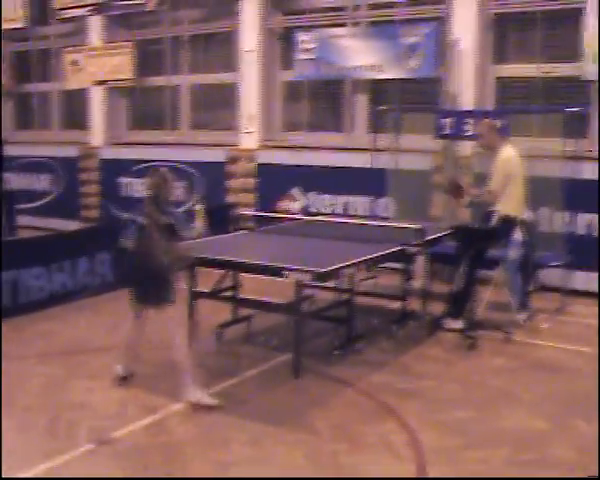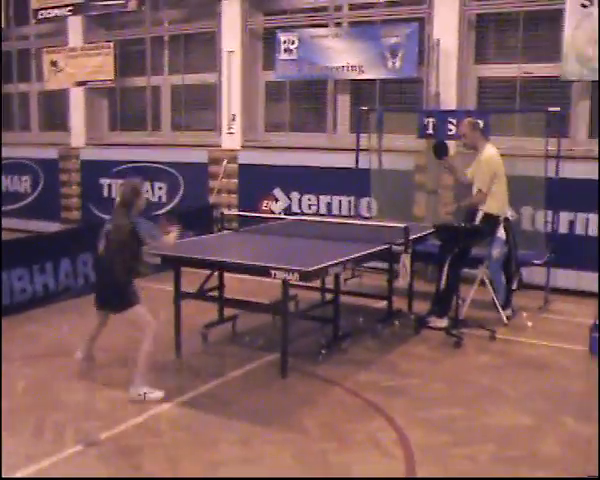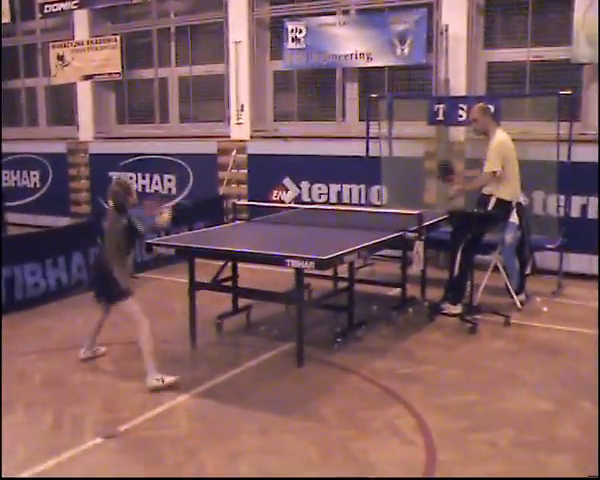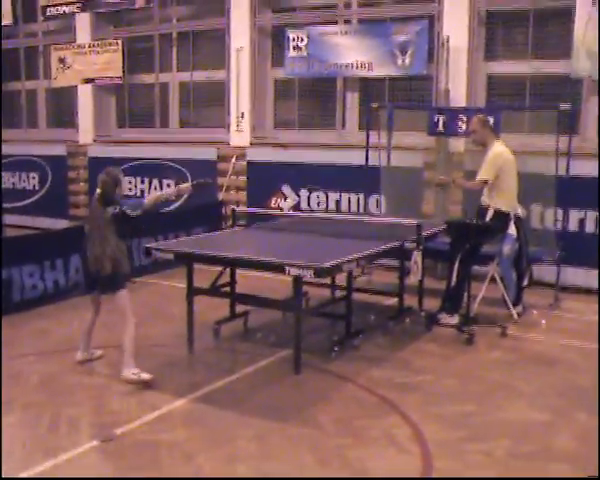
dt=0.2s
person 1, frame 1
left shoulder: (140, 215)
right shoulder: (171, 216)
left elbow: (128, 243)
right elbow: (194, 233)
left hip: (139, 276)
right hip: (158, 277)
left knee: (137, 321)
right knee: (178, 331)
left ankle: (125, 367)
right ankle: (191, 389)
person 1, frame 2
left shoulder: (112, 221)
right shoulder: (138, 224)
left elbow: (101, 250)
right elbow: (166, 242)
right wrist: (172, 232)
left hip: (103, 281)
right hip: (120, 284)
left knee: (102, 321)
right knee: (150, 328)
left ankle: (85, 352)
right ankle: (139, 386)
person 1, frame 3
left shoulder: (110, 217)
right shoulder: (130, 219)
right elbow: (162, 221)
right wrist: (166, 213)
left hip: (100, 275)
right hip: (115, 278)
left knee: (106, 312)
right knee: (143, 323)
left ankle: (88, 349)
right ankle: (152, 375)
person 1, frame 4
left shoulder: (95, 207)
right shoulder: (121, 207)
right elbow: (152, 199)
right wrist: (178, 189)
left hip: (94, 266)
right hip: (113, 268)
left knee: (96, 310)
right knee: (130, 317)
left ankle: (84, 351)
right ankle: (129, 368)
person 2, frame 1
left shoulder: (503, 158)
right shoulder: (510, 154)
left elbow: (493, 197)
left wrist: (470, 196)
right wrist: (474, 192)
left hip: (502, 218)
right hip: (511, 217)
left knee: (466, 253)
right knee: (475, 253)
left ankle: (455, 315)
person 2, frame 2
left shoulder: (486, 157)
right shoulder: (486, 154)
left elbow: (481, 197)
right elbow: (465, 179)
left wrist: (457, 206)
right wrist: (448, 165)
left hip: (484, 216)
right hip: (491, 215)
left knee: (448, 252)
right knee: (458, 254)
left ankle: (439, 314)
person 2, frame 3
left shoulder: (498, 141)
right shoulder: (497, 139)
left elbow: (488, 178)
right elbow: (488, 173)
left wrist: (462, 189)
right wrist: (460, 177)
left hip: (497, 202)
right hip: (500, 201)
left knee: (460, 238)
right knee: (469, 240)
left ankle: (453, 301)
person 2, frame 4
left shoulder: (495, 153)
right shoulder: (501, 150)
left elbow: (478, 186)
left wrist: (452, 180)
left hip: (495, 213)
right hip: (500, 212)
left knee: (459, 248)
right knee: (467, 251)
left ankle: (450, 311)
